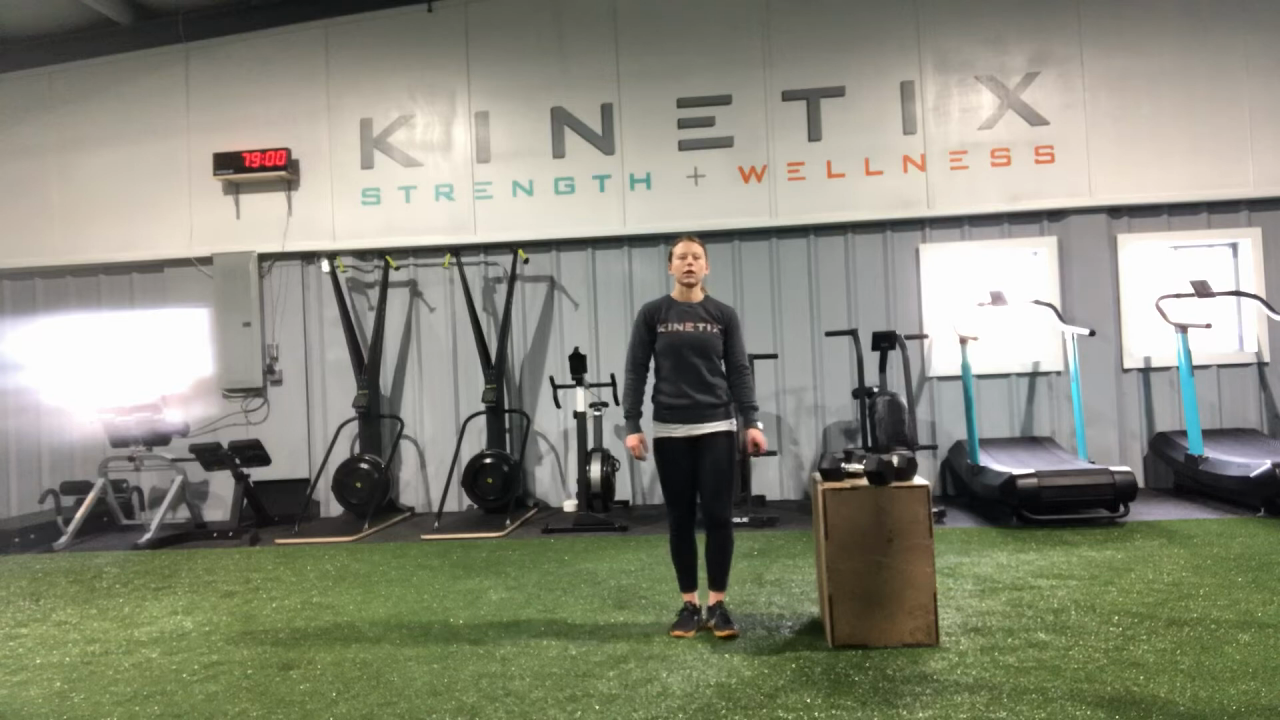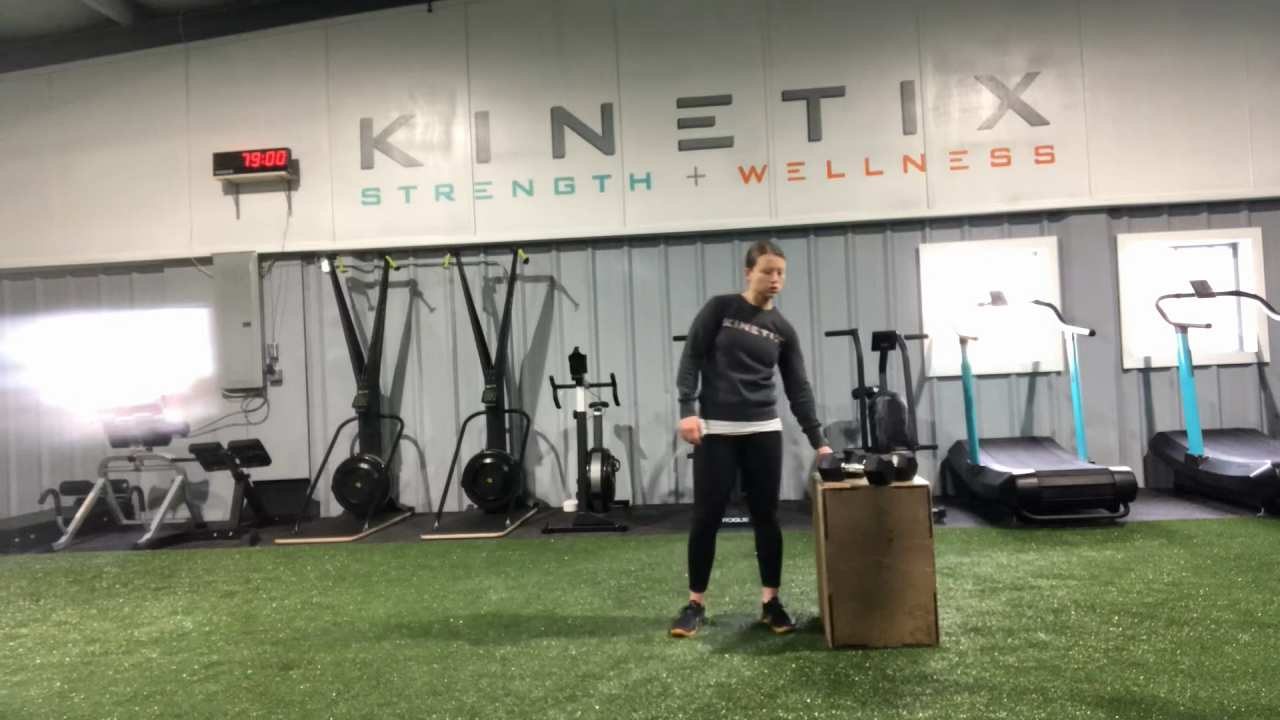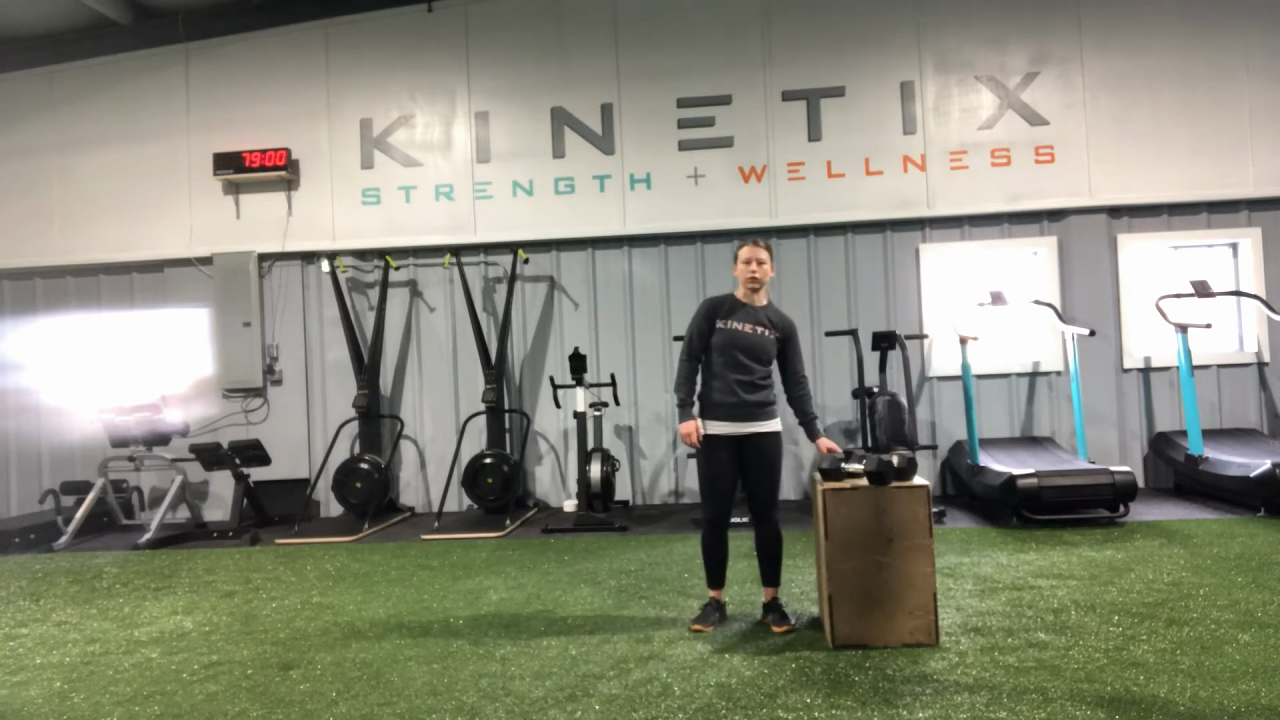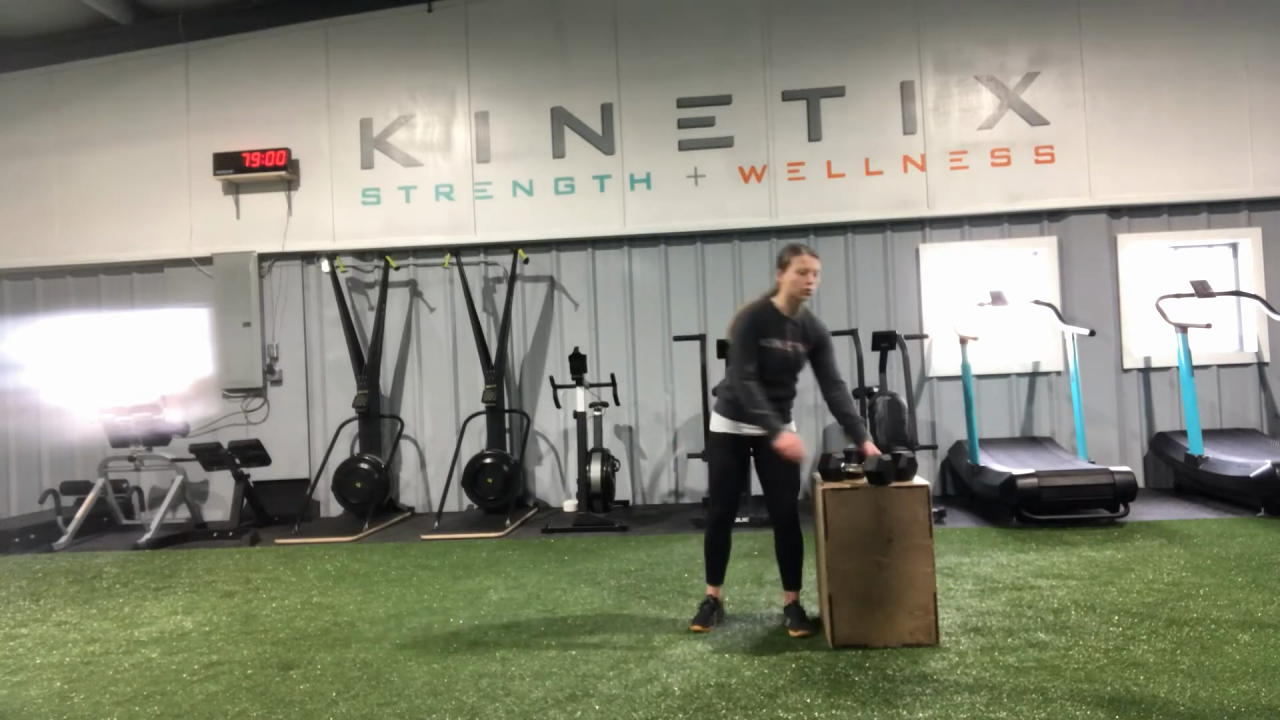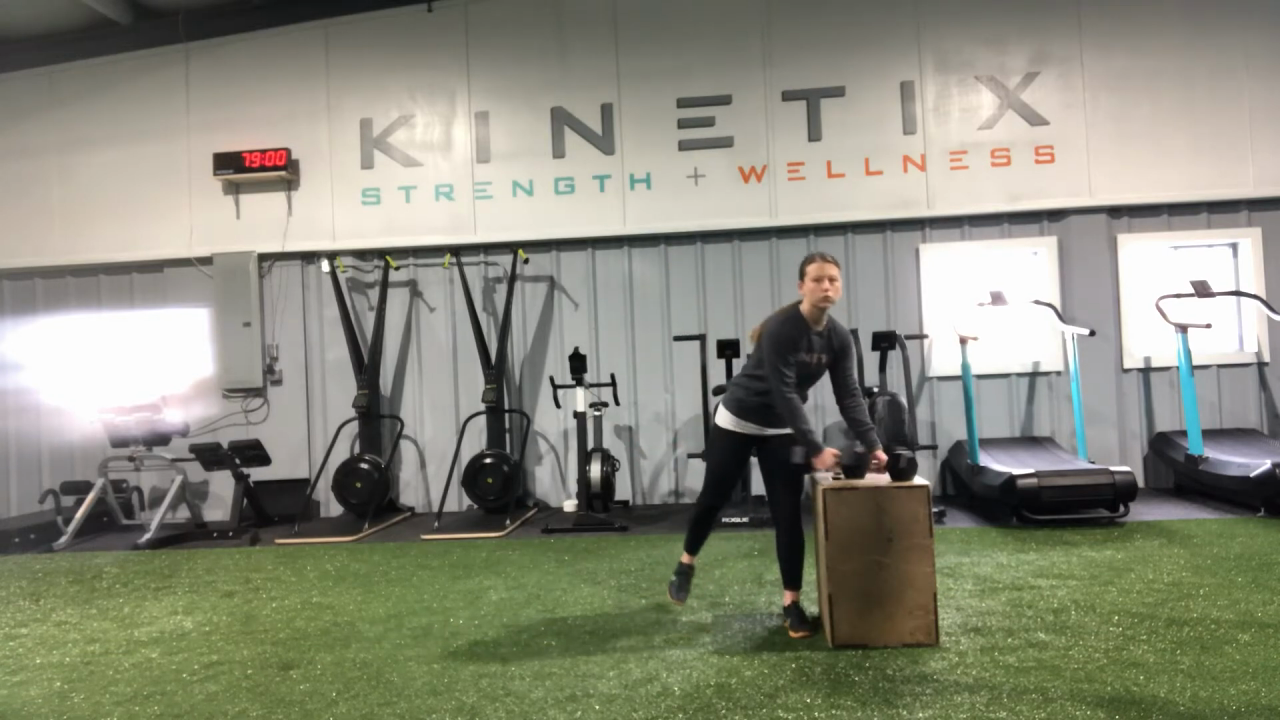
dt=0.7s
person 1, frame 1
left shoulder: (723, 314)
right shoulder: (652, 313)
left elbow: (739, 371)
right elbow: (636, 371)
left wrist: (751, 421)
right wrist: (632, 425)
left hip: (716, 427)
right hip: (670, 430)
left knee: (718, 515)
right knee: (680, 519)
left ankle: (717, 604)
right ankle: (690, 604)
person 1, frame 2
left shoulder: (783, 329)
right shoulder: (719, 308)
left elbow: (798, 387)
right elbow: (691, 358)
left wrist: (818, 440)
right wrist: (687, 409)
left hip: (763, 429)
right hip: (715, 428)
left knee: (766, 516)
right knee: (706, 516)
left ankle: (771, 601)
right ankle: (695, 603)
person 1, frame 3
left shoulder: (782, 323)
right shoulder: (712, 310)
left elbow: (796, 381)
right elbow: (689, 361)
left wrist: (815, 433)
right wrist: (686, 413)
left hip: (763, 429)
right hip: (715, 428)
left knee: (766, 516)
right knee: (715, 516)
left ankle: (772, 602)
right ankle: (715, 600)
person 1, frame 4
left shoulder: (815, 328)
right shoulder: (752, 319)
left elbow: (833, 386)
right elbow: (743, 380)
left wrist: (862, 438)
right wrist: (777, 432)
left hip: (777, 428)
right hip: (730, 424)
left knee: (786, 515)
right knee: (721, 511)
left ankle: (792, 603)
right ankle: (712, 598)
person 1, frame 5
left shoulder: (839, 337)
right shoulder: (779, 328)
left elbow: (849, 394)
right elbow: (784, 391)
left wrist: (873, 446)
right wrist: (815, 448)
left hip: (782, 430)
right hip: (738, 420)
left knee: (788, 514)
right knee: (714, 497)
left ankle: (792, 603)
right ankle: (687, 562)
